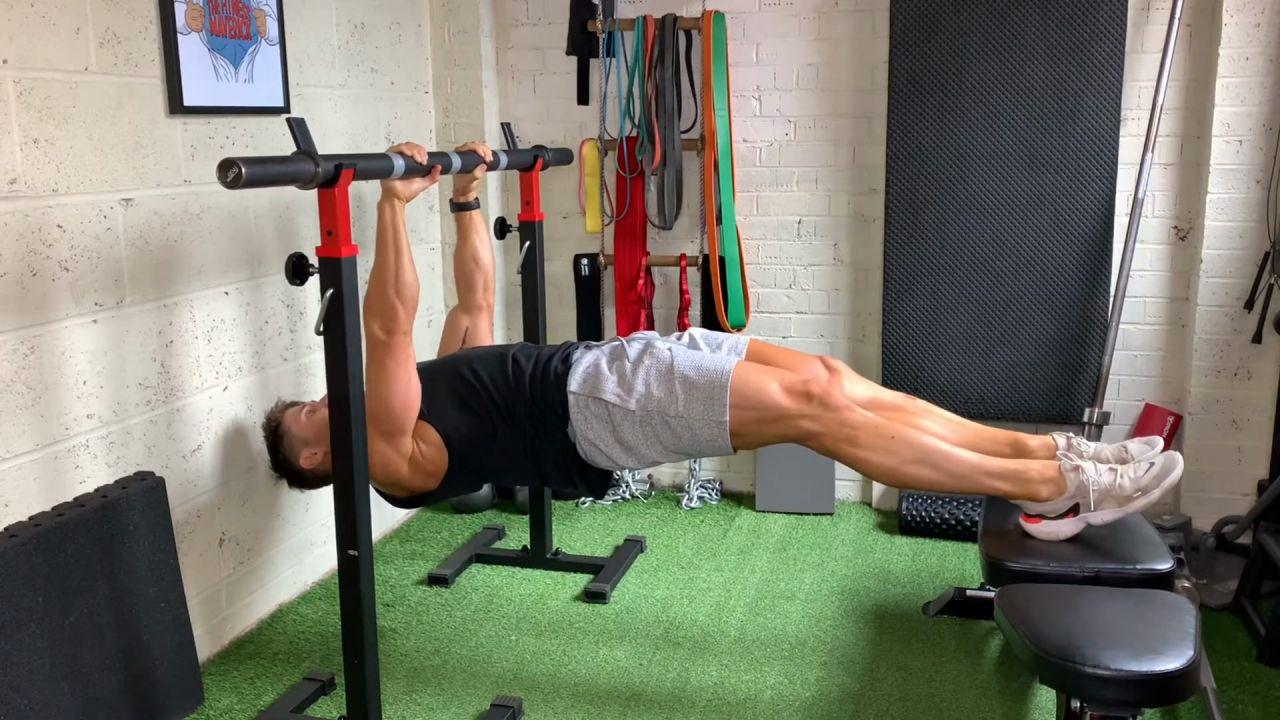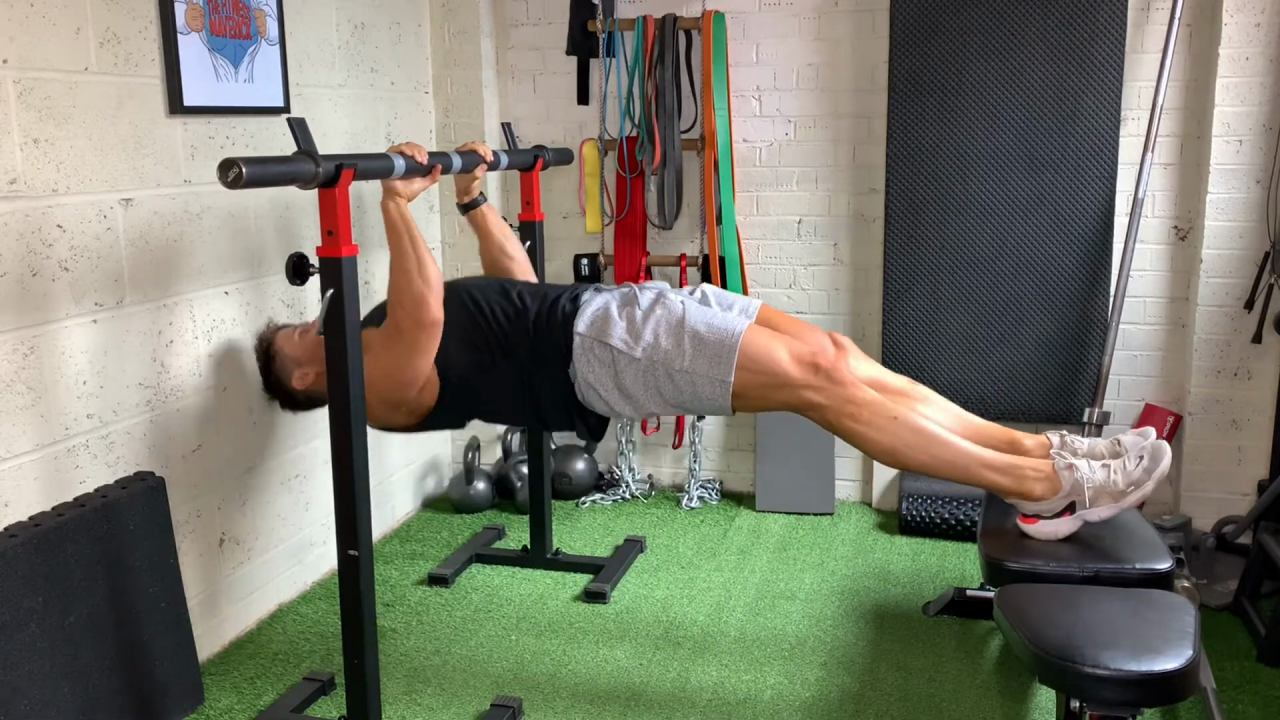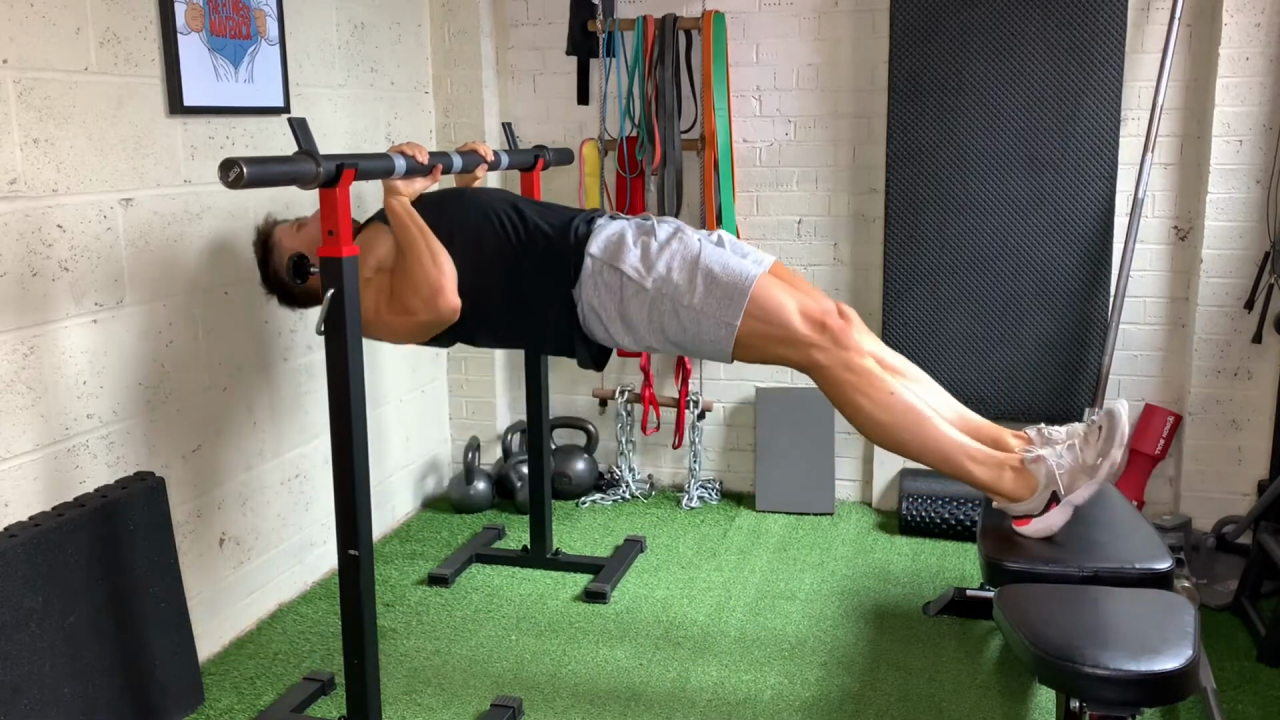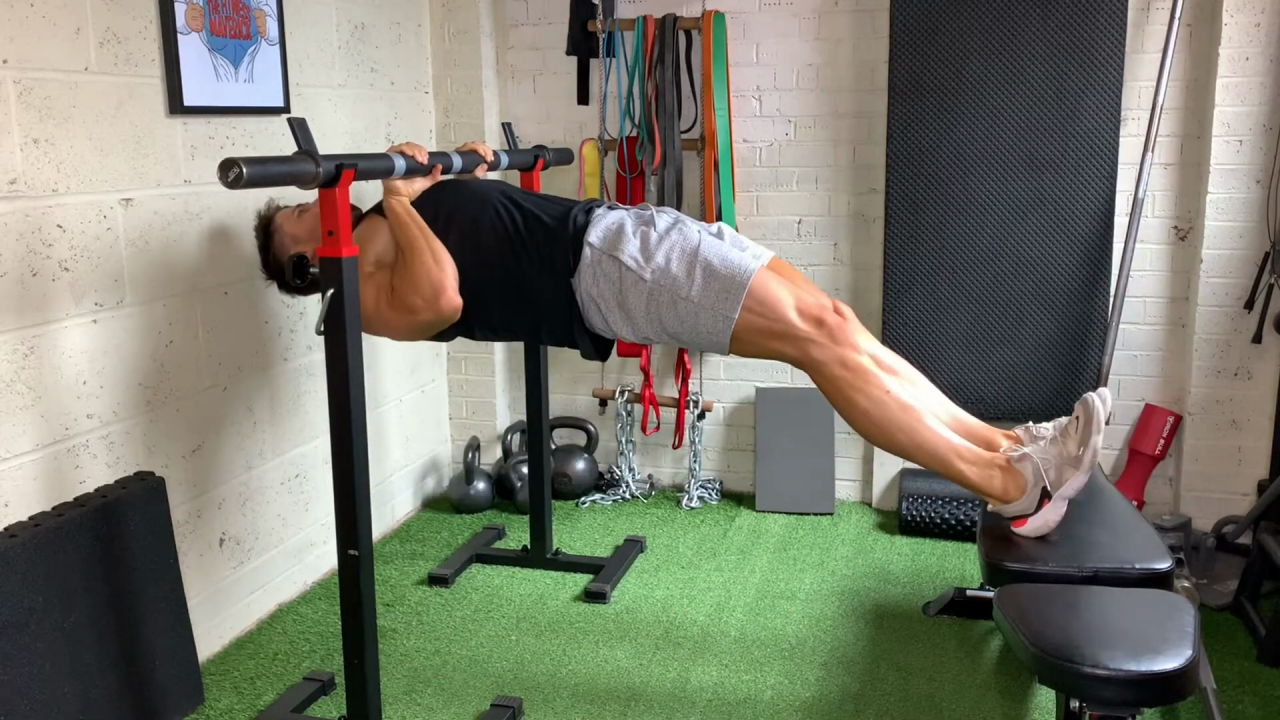
dt=0.3s
person 1, frame 1
left shoulder: (433, 387)
right shoulder: (392, 455)
left elbow: (476, 302)
right elbow: (388, 323)
left wrist: (467, 198)
right wrist: (391, 204)
left hip: (611, 362)
right hip: (598, 402)
left knee: (828, 380)
right knee: (815, 406)
left ankle: (1043, 450)
right ankle: (1056, 488)
person 1, frame 2
left shoulder: (391, 339)
right shoulder: (382, 387)
left elbow: (518, 281)
right elbow: (424, 319)
left wrist: (471, 199)
right wrist: (394, 208)
left hip: (610, 308)
right hip: (598, 347)
left knee: (833, 359)
right knee: (818, 379)
left ankle: (1034, 448)
right ankle: (1048, 486)
person 1, frame 3
left shoulder: (385, 240)
right shoulder: (367, 294)
right elbow: (441, 299)
left wrist: (470, 186)
right wrist: (399, 198)
left hip: (617, 244)
right hip: (601, 279)
left knee: (833, 325)
right knee: (822, 339)
left ankle: (1012, 445)
right ankle: (1023, 485)
person 1, frame 4
left shoulder: (392, 231)
right shoulder: (371, 292)
right elbow: (441, 297)
left wrist: (471, 180)
right wrist: (395, 203)
left hip: (622, 231)
right hip: (604, 269)
left knee: (831, 326)
right knee: (819, 335)
left ankle: (1006, 443)
right ankle: (1012, 484)
